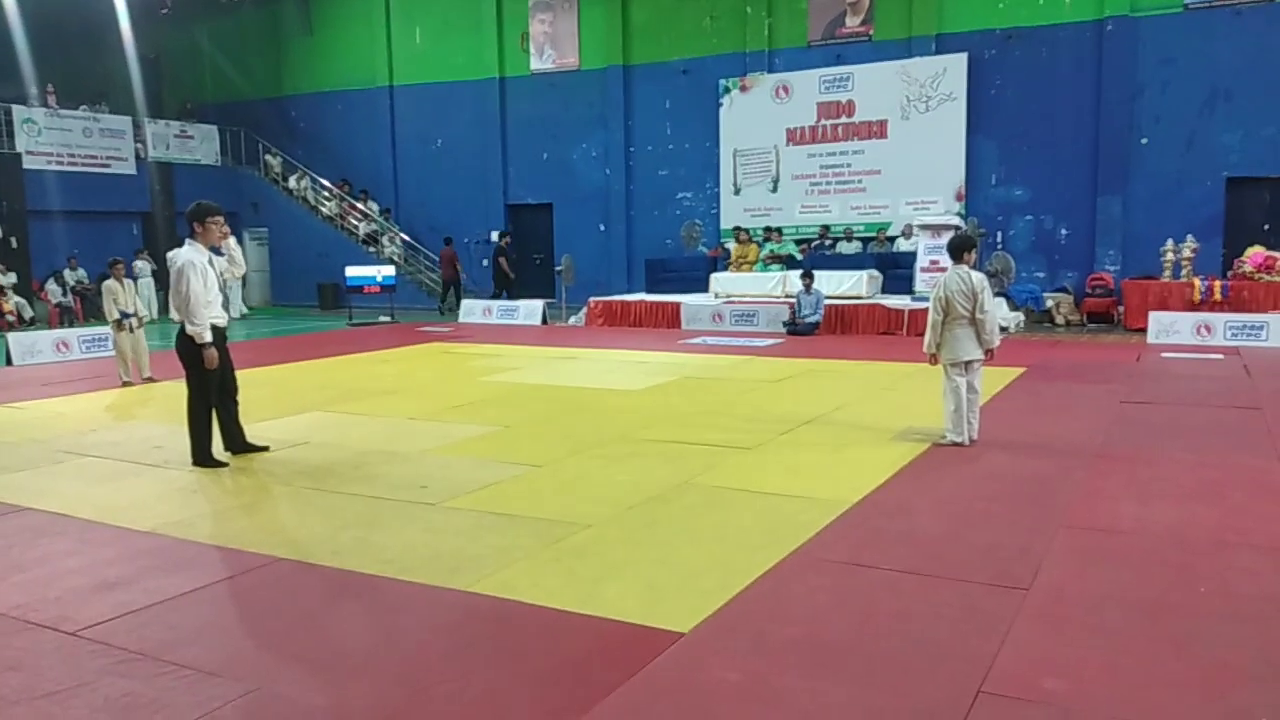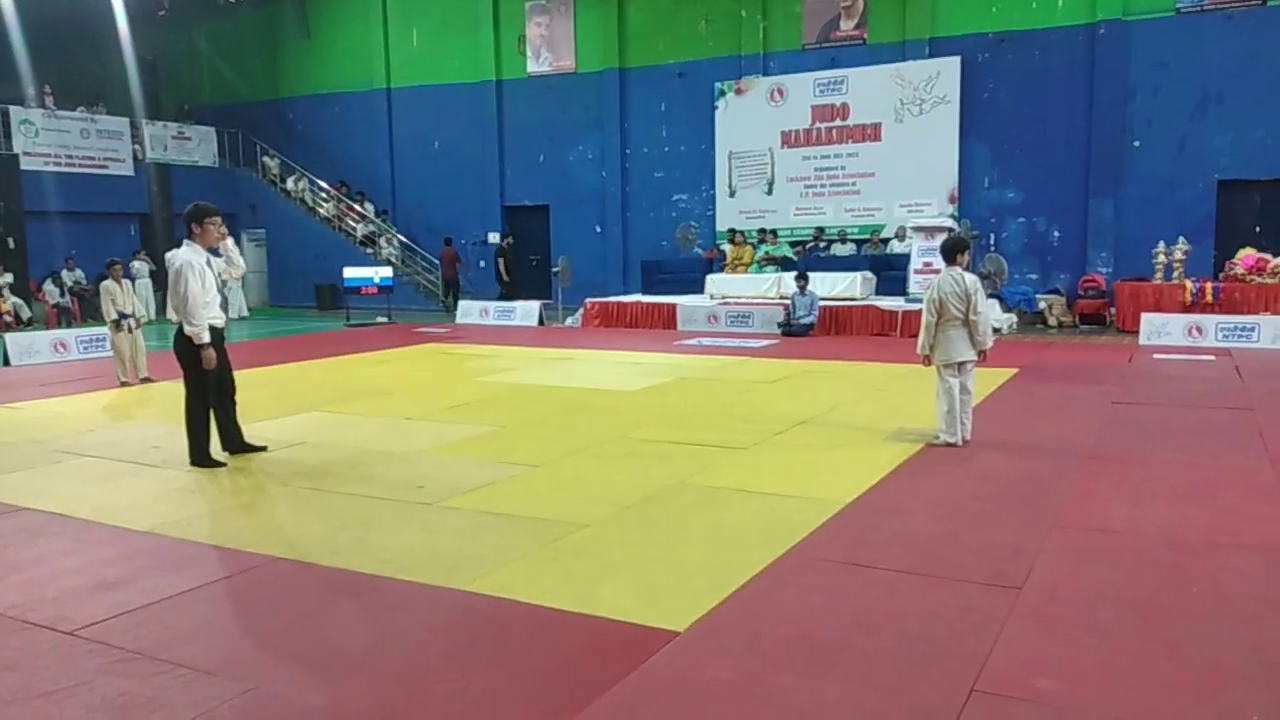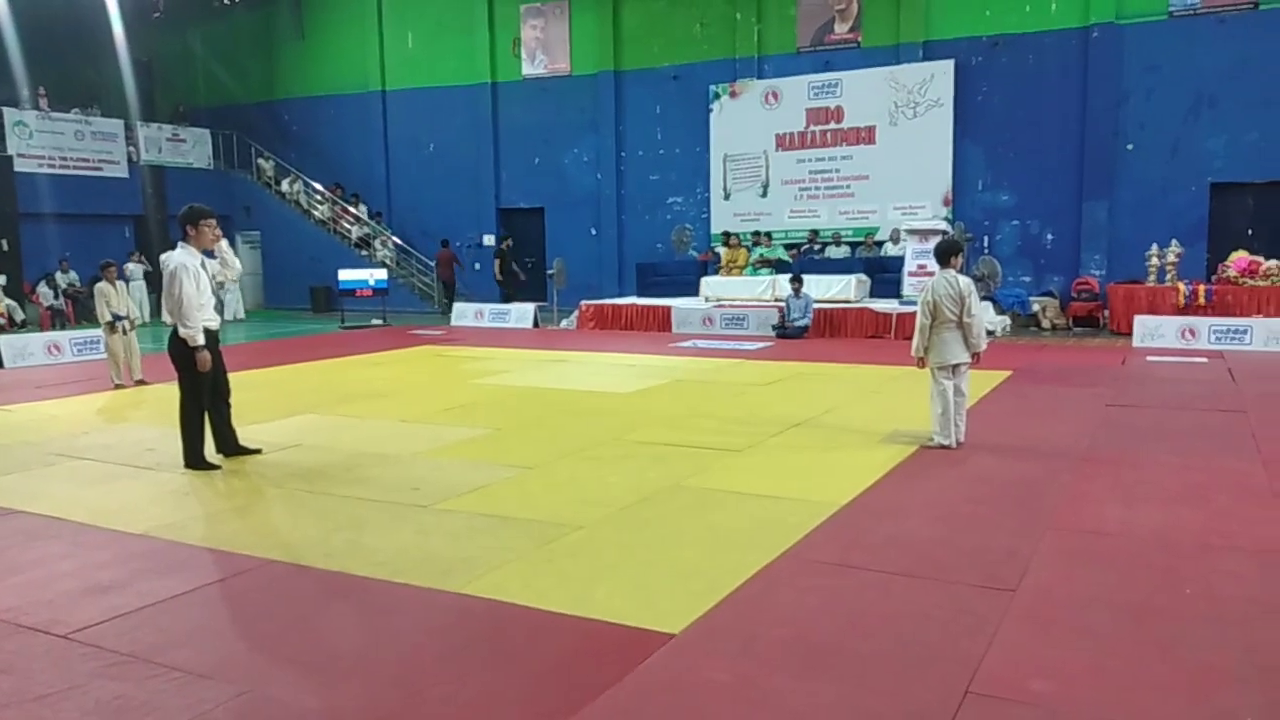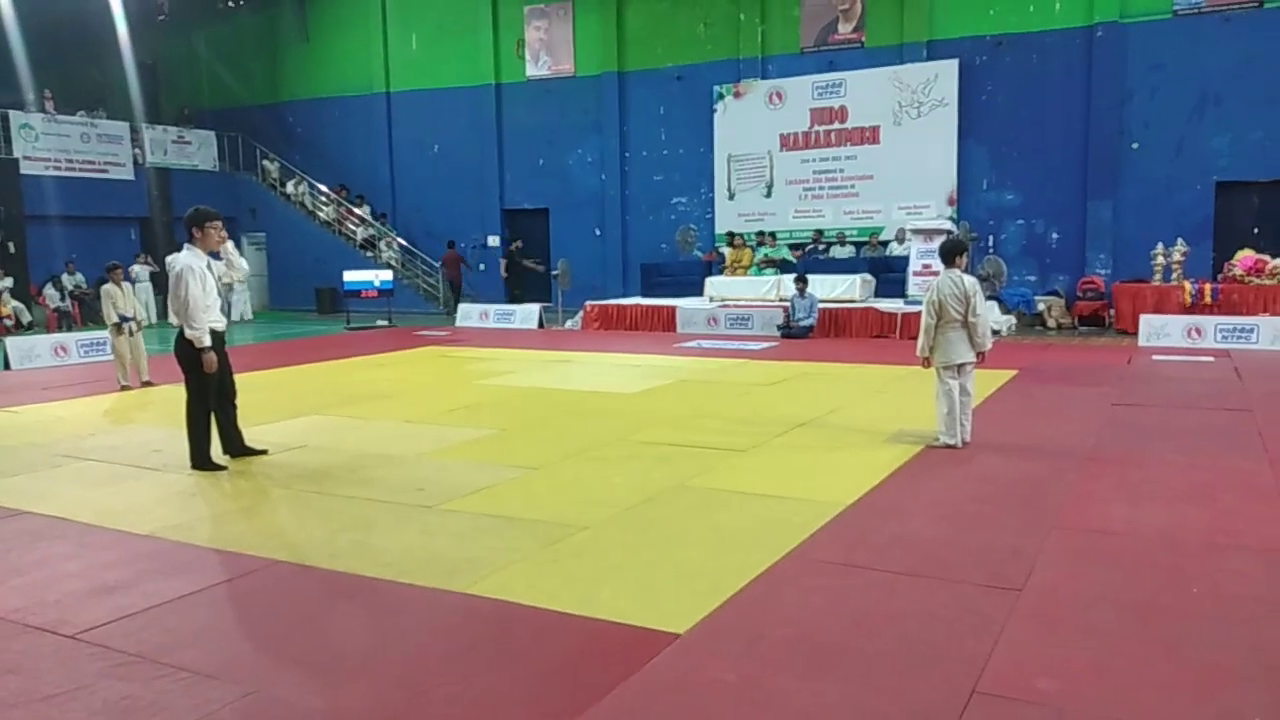
dt=0.1s
person 1, frame 1
left shoulder: (206, 257)
right shoulder: (189, 260)
right elbow: (194, 306)
left wrist: (228, 241)
right wrist: (206, 344)
left hip: (214, 334)
right hip: (198, 338)
left knee: (227, 391)
right knee: (202, 397)
left ankle: (236, 442)
right ankle: (201, 455)
person 1, frame 2
left shoulder: (204, 258)
right shoulder: (187, 260)
left elbow: (236, 269)
right elbow: (192, 307)
left wrist: (225, 242)
right wrist: (204, 345)
left hip: (212, 334)
right hip: (196, 338)
left knee: (225, 391)
right knee: (200, 397)
left ankle: (234, 442)
right ankle: (199, 455)
person 1, frame 3
left shoulder: (199, 260)
right shoulder: (182, 262)
left elbow: (232, 270)
right elbow: (187, 309)
left wrist: (220, 244)
right wrist: (198, 347)
left hip: (207, 336)
right hip: (191, 341)
left knee: (219, 393)
right knee: (195, 400)
left ankle: (228, 445)
right ankle: (194, 457)
person 1, frame 4
left shoulder: (203, 261)
right shoulder: (188, 264)
right elbow: (193, 310)
left wrist: (226, 246)
right wrist: (205, 349)
left hip: (212, 338)
right hip: (197, 342)
left knee: (226, 395)
right knee: (201, 401)
left ankle: (235, 445)
right ankle: (200, 458)
person 2, frame 1
left shoulder: (943, 281)
right shoulder: (978, 279)
left elbow: (936, 317)
right elbow: (986, 314)
left wrist: (932, 347)
right wrist: (990, 343)
left hip: (952, 342)
right hip: (973, 341)
left knee: (955, 388)
right knee: (972, 388)
left ankle: (957, 435)
right ankle: (970, 432)
person 2, frame 2
left shoulder: (937, 283)
right shoulder: (971, 281)
left elbow: (929, 319)
right elbow: (978, 315)
left wrist: (925, 348)
right wrist: (982, 343)
left hip: (945, 343)
right hip: (966, 342)
left knee: (948, 389)
right knee: (965, 389)
left ankle: (951, 435)
right ankle: (963, 432)
person 2, frame 3
left shoulder: (931, 285)
right shoulder: (965, 283)
left elbow: (924, 321)
right elbow: (973, 317)
left wrist: (920, 350)
right wrist: (976, 346)
left hip: (939, 345)
right hip: (960, 345)
left knee: (942, 391)
right knee: (959, 391)
left ankle: (945, 437)
right ankle: (957, 434)
person 2, frame 4
left shoulder: (936, 285)
right shoulder: (970, 283)
left elbow: (929, 321)
right elbow: (977, 317)
left wrist: (925, 350)
right wrist: (982, 345)
left hip: (944, 345)
right hip: (965, 344)
left knee: (948, 391)
right knee: (964, 390)
left ankle: (950, 437)
right ankle: (963, 434)
